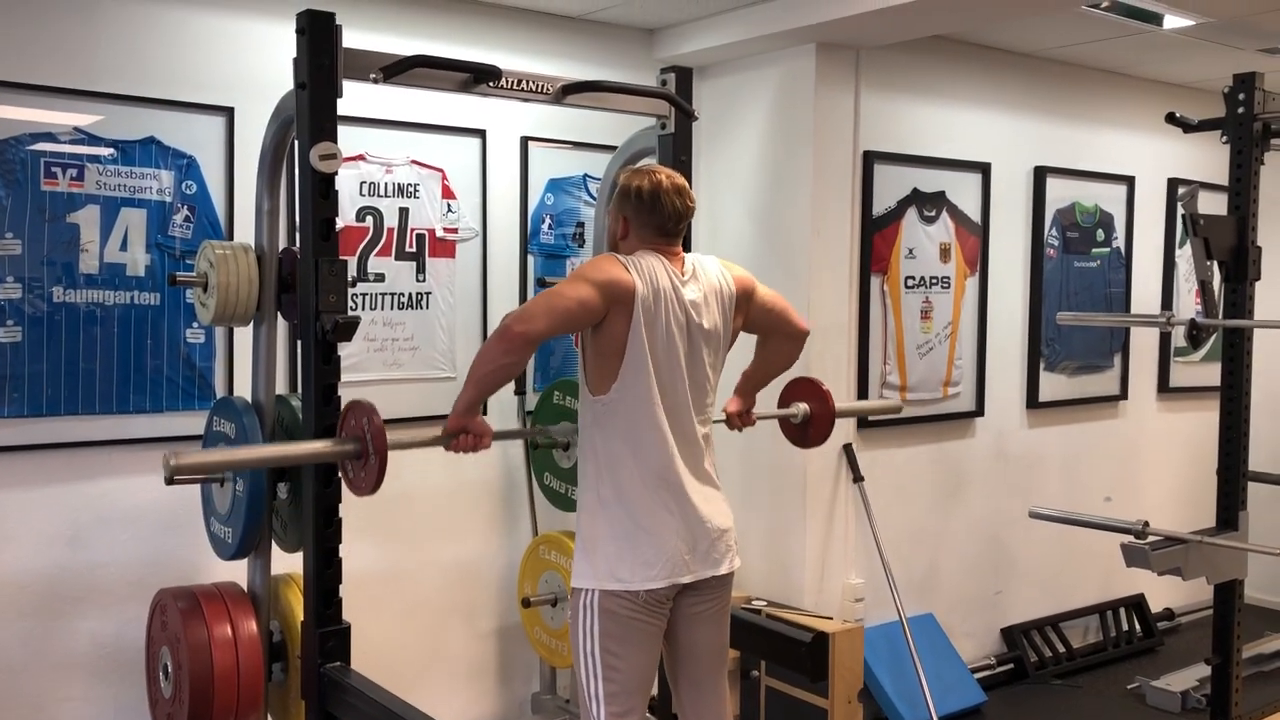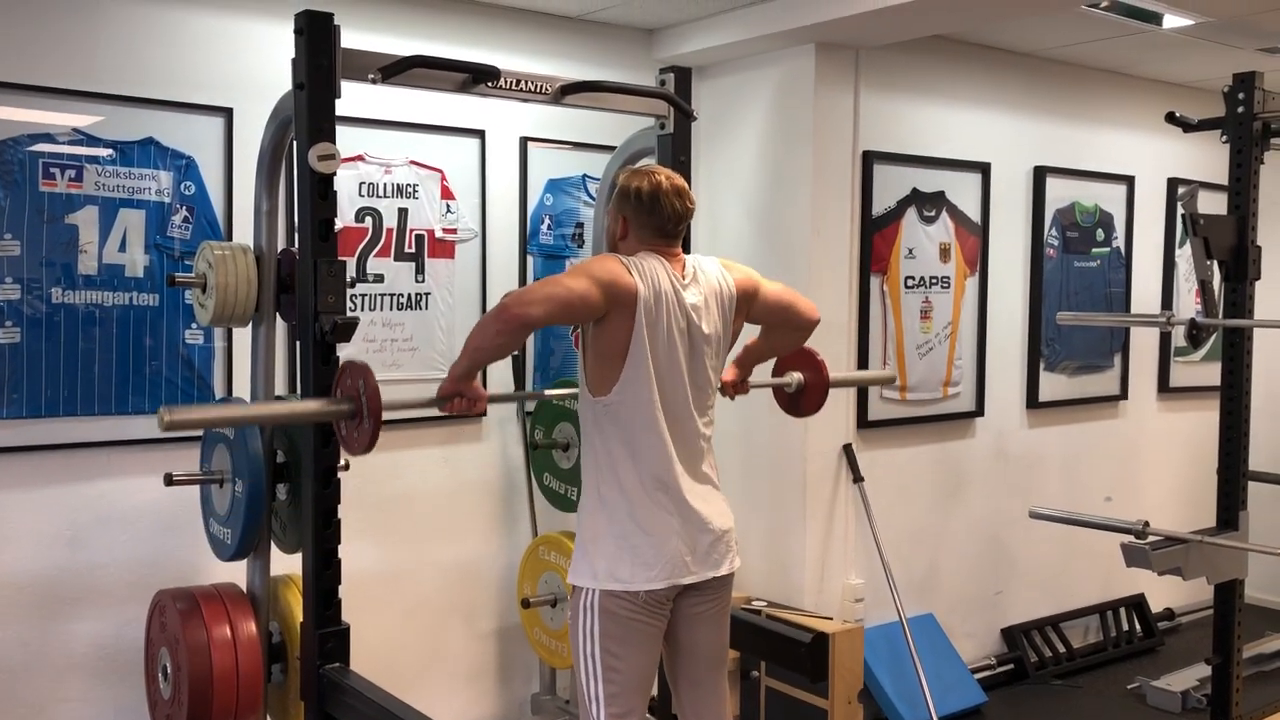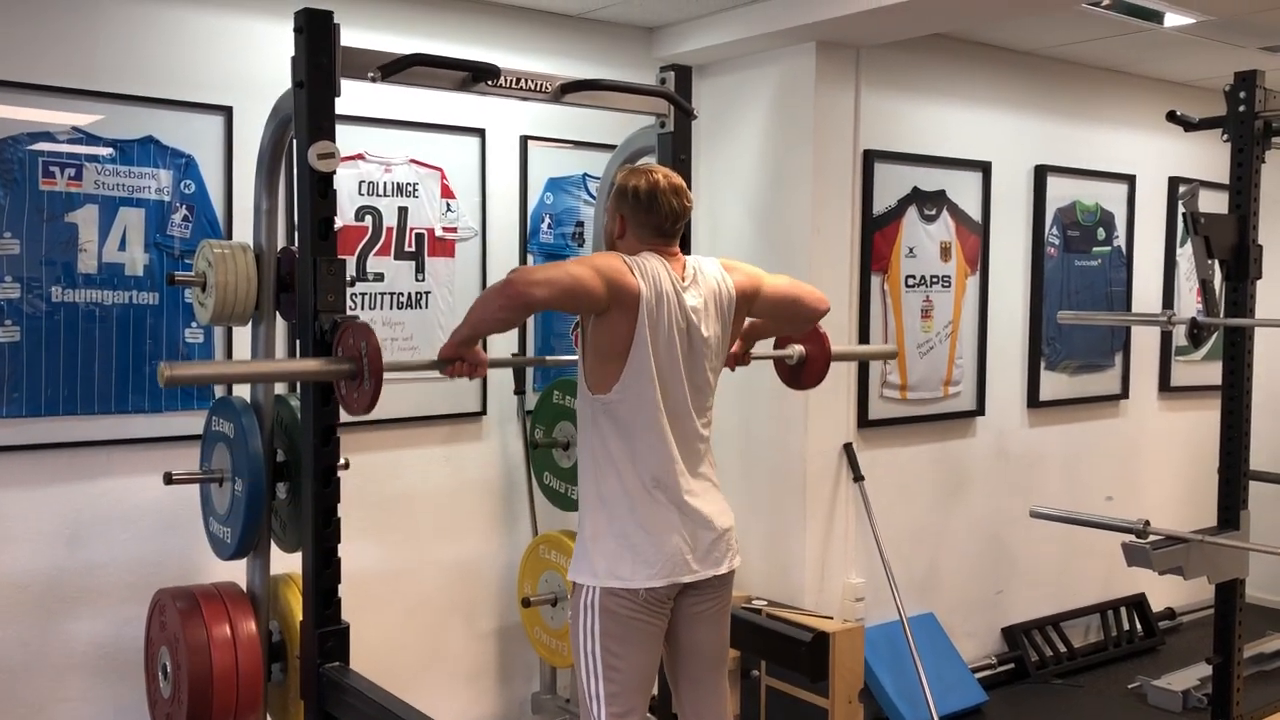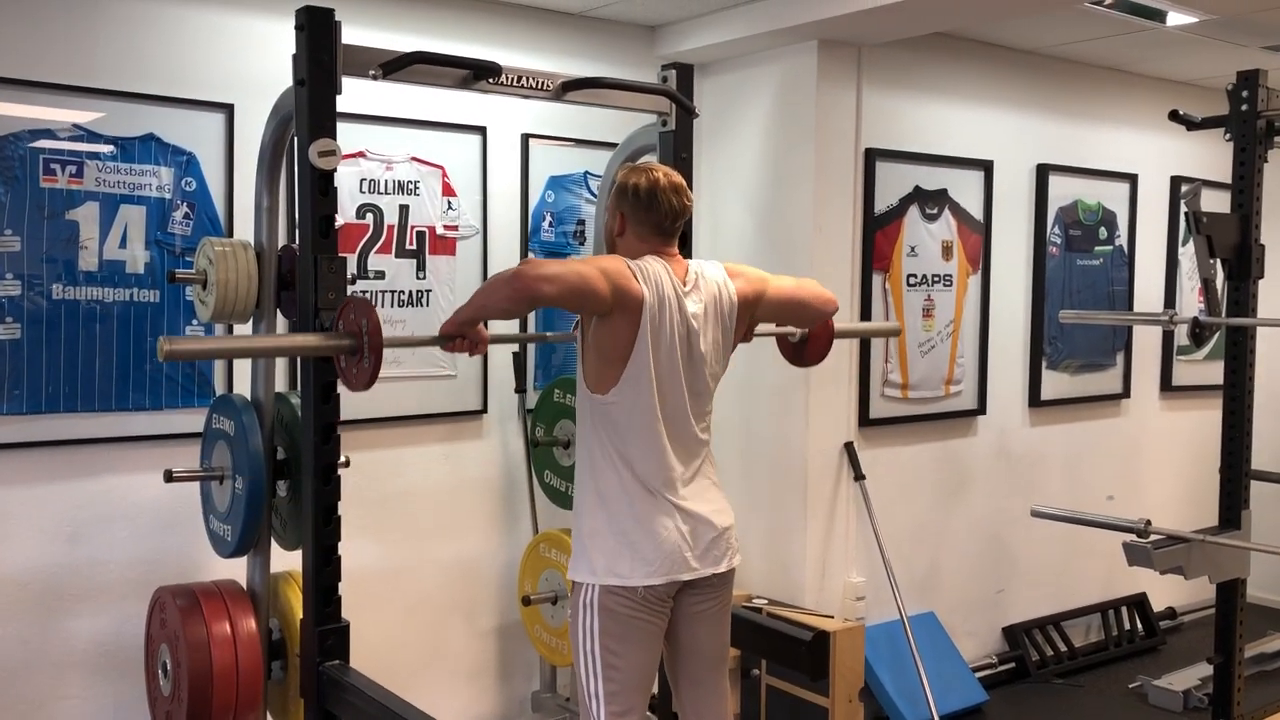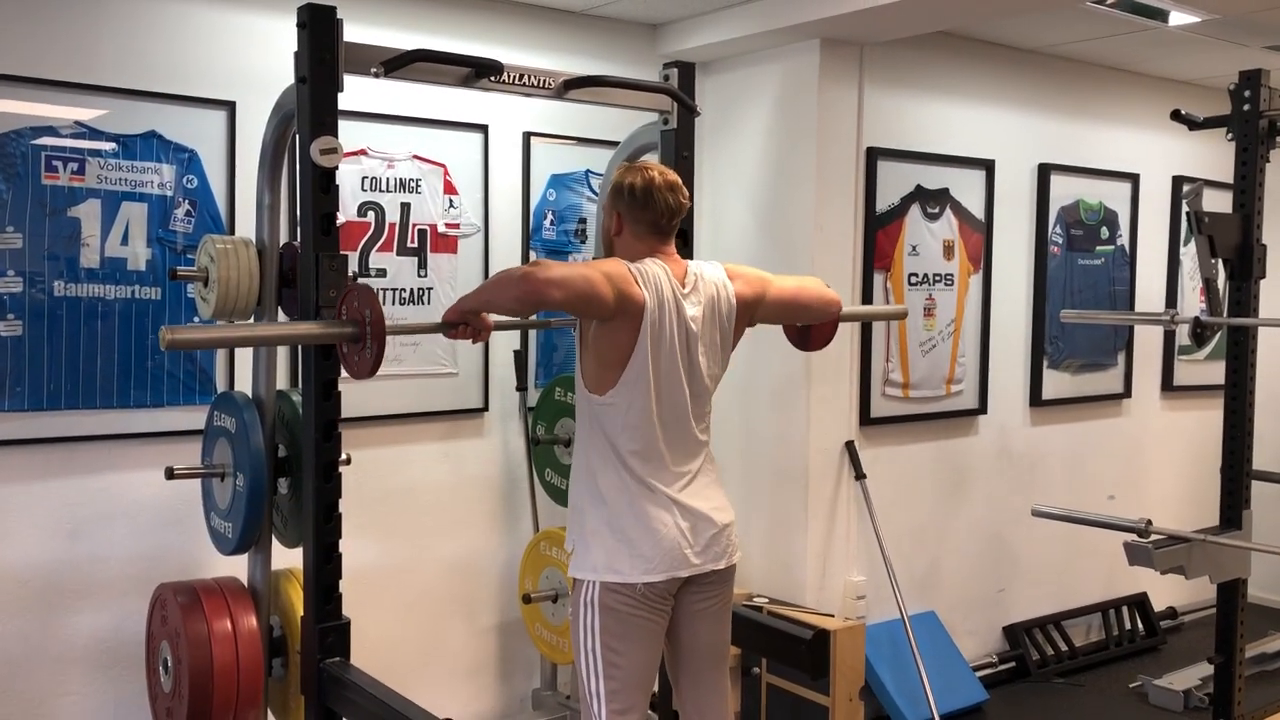
dt=0.2s
person 1, frame 1
left shoulder: (616, 279)
right shoulder: (726, 282)
left elbow: (516, 334)
right elbow: (792, 332)
left wrist: (466, 409)
left hip: (628, 554)
right hip: (708, 542)
person 1, frame 2
left shoulder: (617, 280)
right shoulder: (726, 281)
left elbow: (515, 313)
right elbow: (804, 318)
left wrist: (461, 377)
left hip: (629, 557)
right hip: (708, 544)
person 1, frame 3
left shoulder: (619, 279)
right shoulder: (726, 282)
left elbow: (518, 290)
right elbow: (813, 304)
left wrist: (463, 341)
left hip: (629, 556)
right hip: (709, 542)
person 1, frame 4
left shoulder: (622, 283)
right shoulder: (727, 286)
left elbow: (527, 282)
right elbow: (822, 302)
left wrist: (466, 319)
left hip: (628, 556)
right hip: (708, 541)
person 1, frame 5
left shoulder: (621, 284)
right shoulder: (727, 286)
left elbow: (535, 283)
right elbow: (826, 301)
left wrist: (469, 307)
left hip: (629, 553)
right hip: (709, 539)
